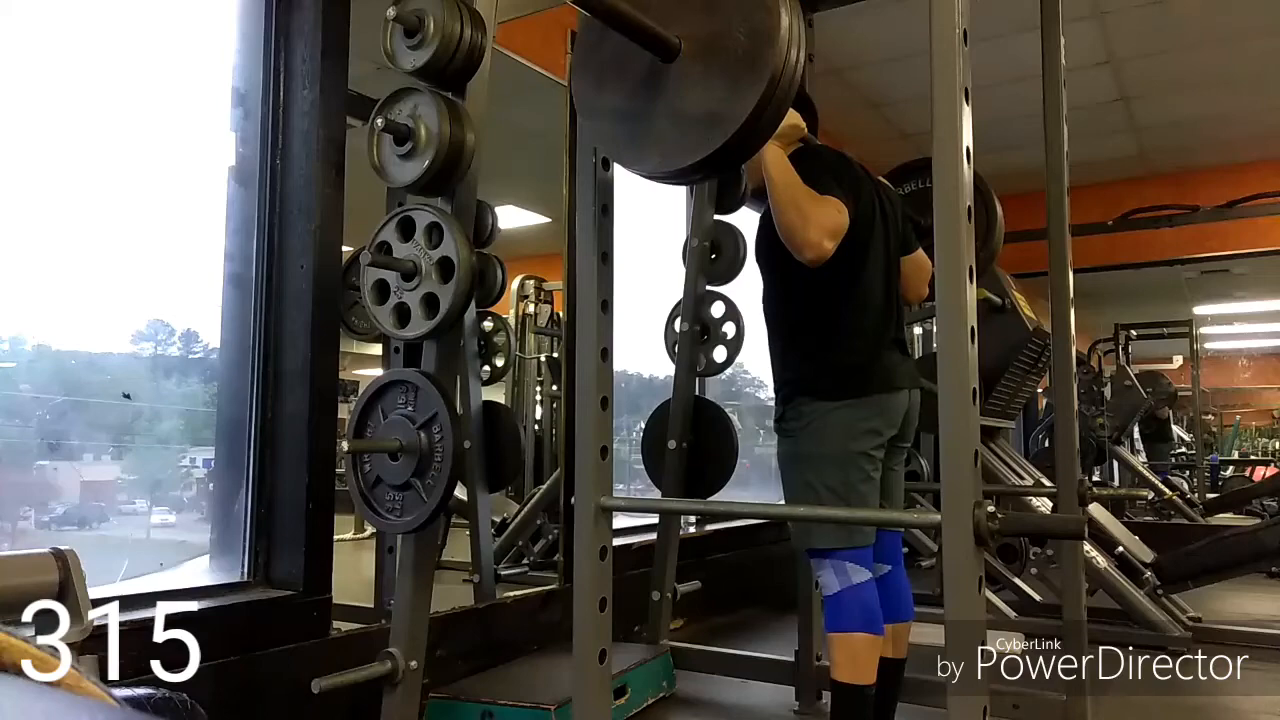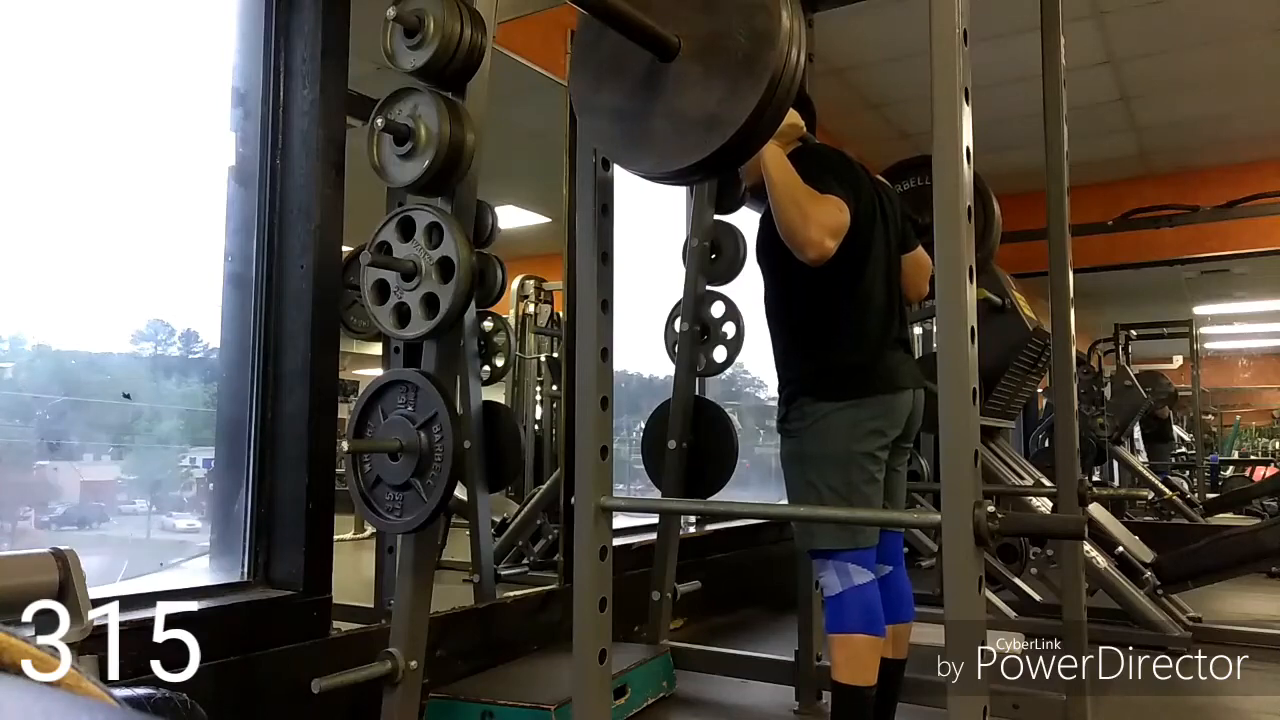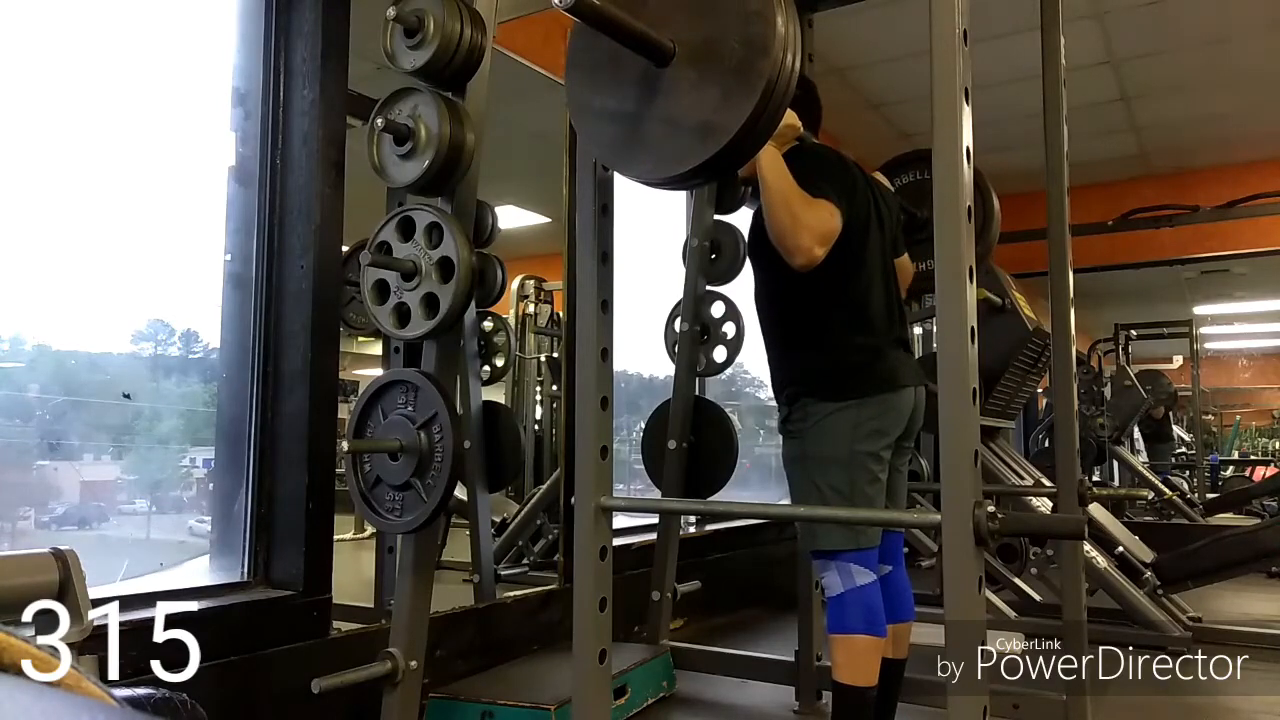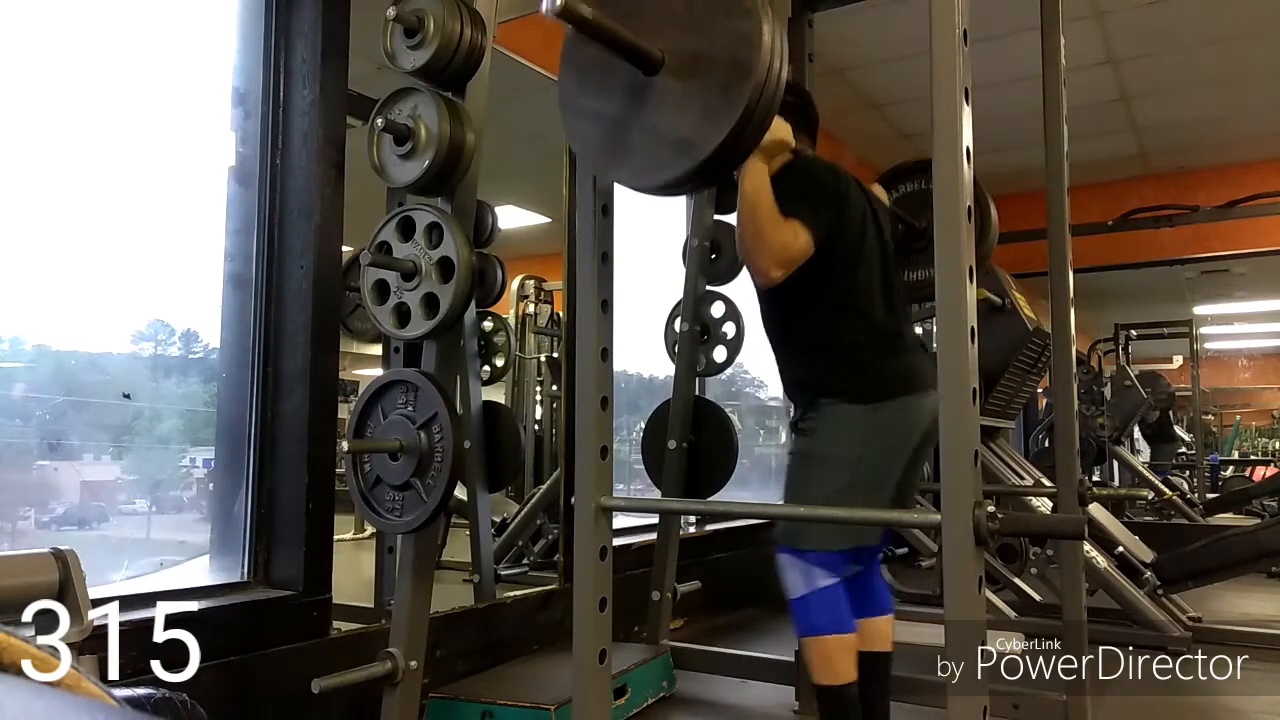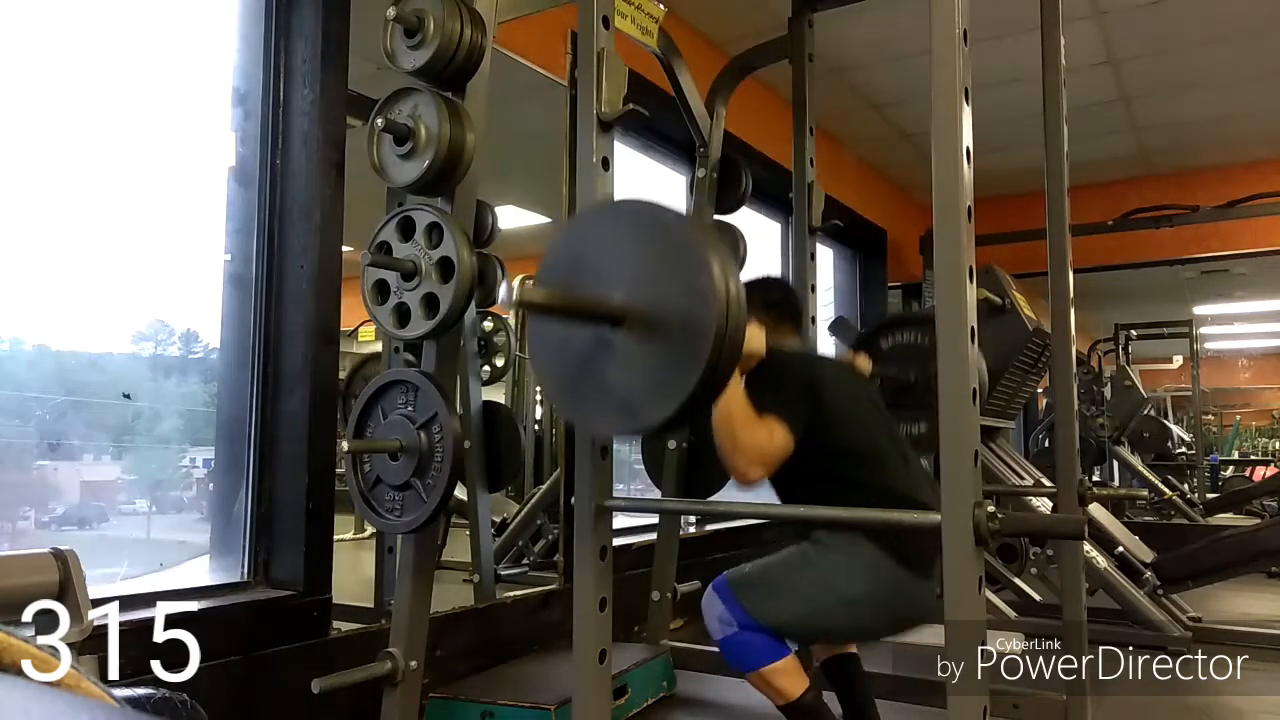
dt=1s
person 1, frame 1
left shoulder: (815, 166)
right shoulder: (864, 184)
left elbow: (815, 240)
right elbow: (916, 283)
left wrist: (767, 148)
left hip: (836, 396)
right hip: (886, 388)
left knee: (842, 565)
right knee: (879, 559)
person 1, frame 2
left shoulder: (814, 164)
right shoulder: (862, 182)
left elbow: (816, 239)
right elbow: (917, 281)
left wrist: (768, 148)
left hip: (840, 395)
right hip: (889, 388)
left knee: (845, 566)
right knee: (881, 560)
person 1, frame 3
left shoulder: (808, 165)
right shoulder: (855, 178)
left elbow: (805, 243)
right elbow: (900, 278)
left wrist: (766, 149)
left hip: (840, 395)
right hip: (889, 386)
left knee: (846, 564)
right knee: (880, 561)
person 1, frame 4
left shoulder: (801, 177)
right shoulder: (847, 187)
left elbow: (770, 260)
left wrist: (752, 157)
left hip: (857, 396)
right hip: (903, 389)
left knee: (809, 564)
right knee: (856, 563)
person 1, frame 5
left shoulder: (779, 371)
right shoulder: (834, 369)
left elbow: (751, 462)
left hip: (894, 557)
right hip: (927, 550)
left knee: (728, 606)
right knee: (805, 587)
